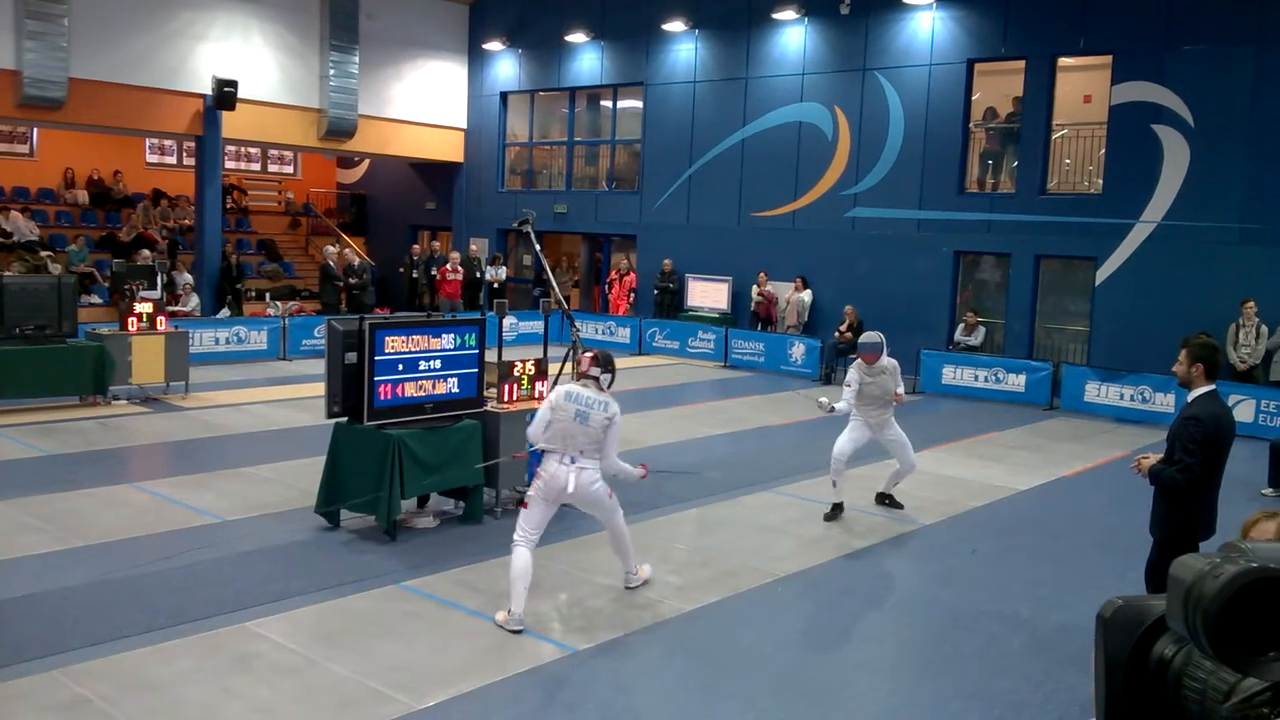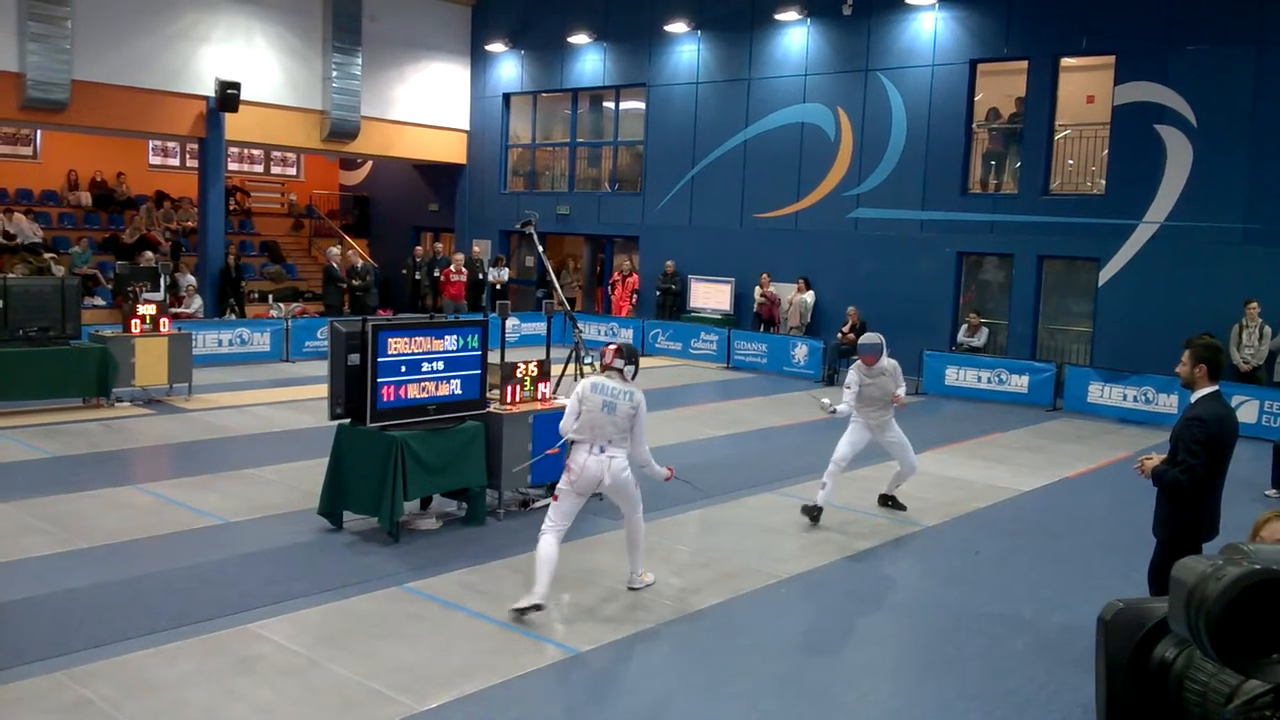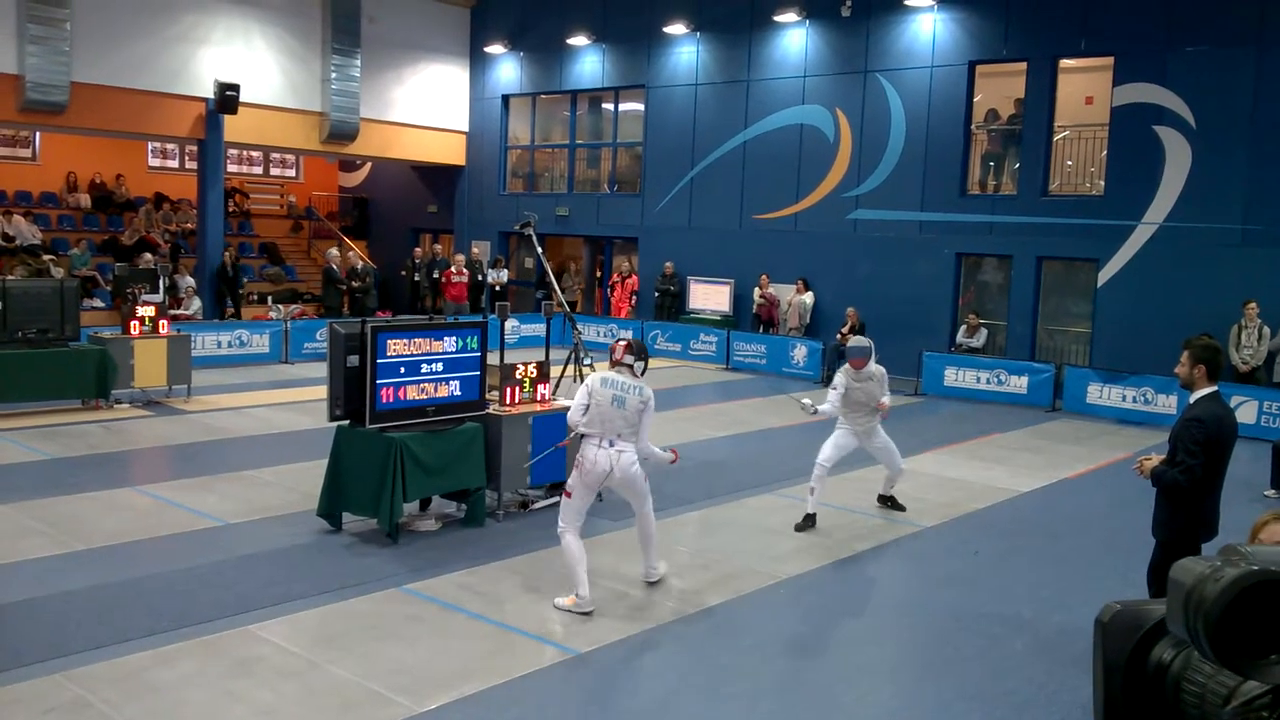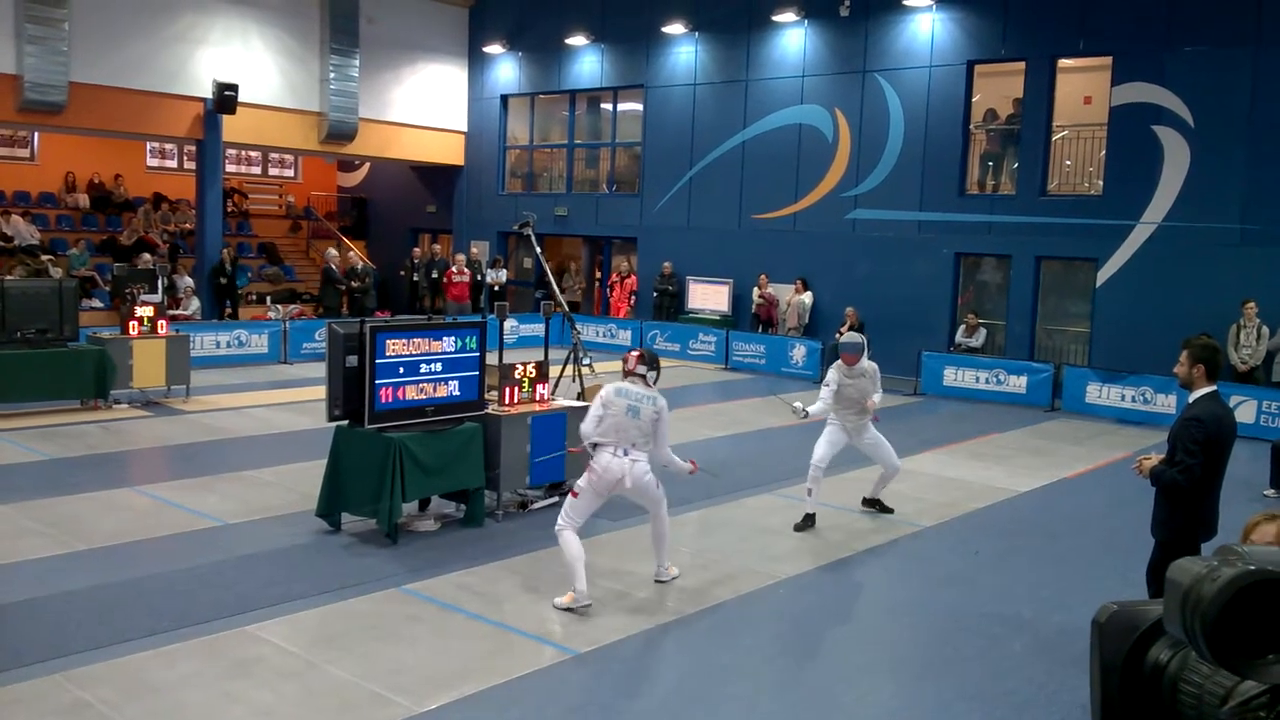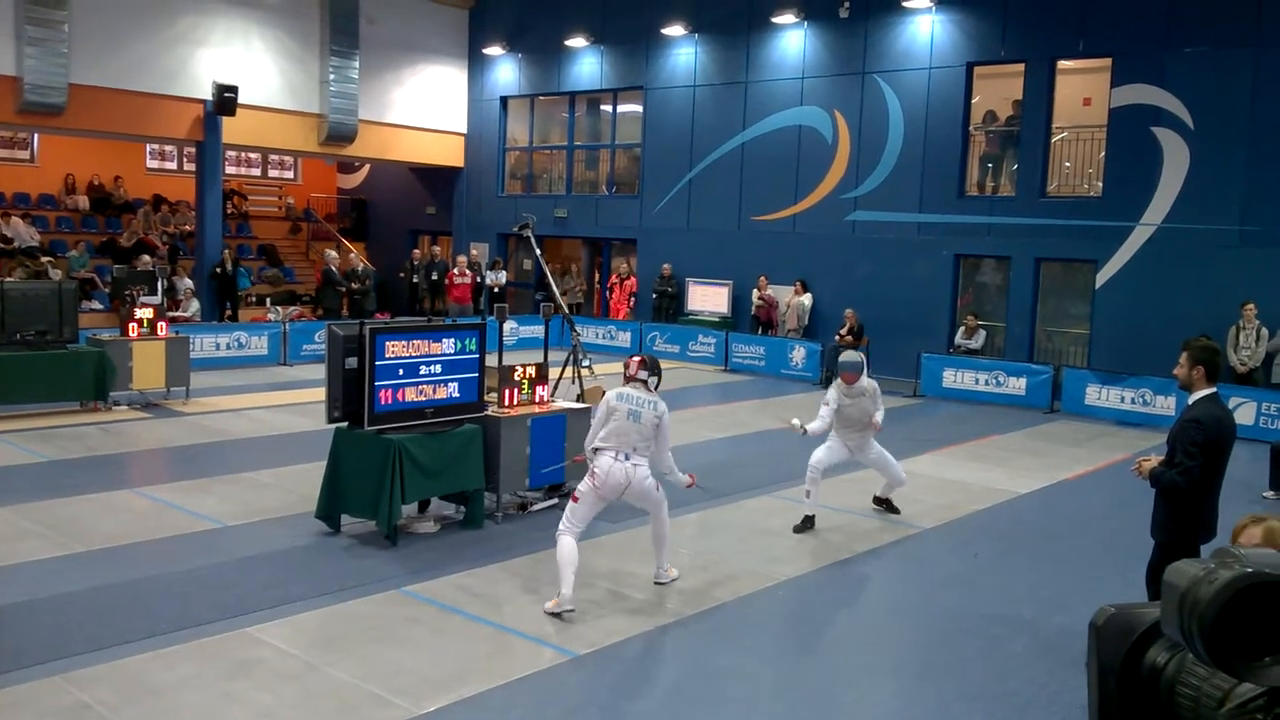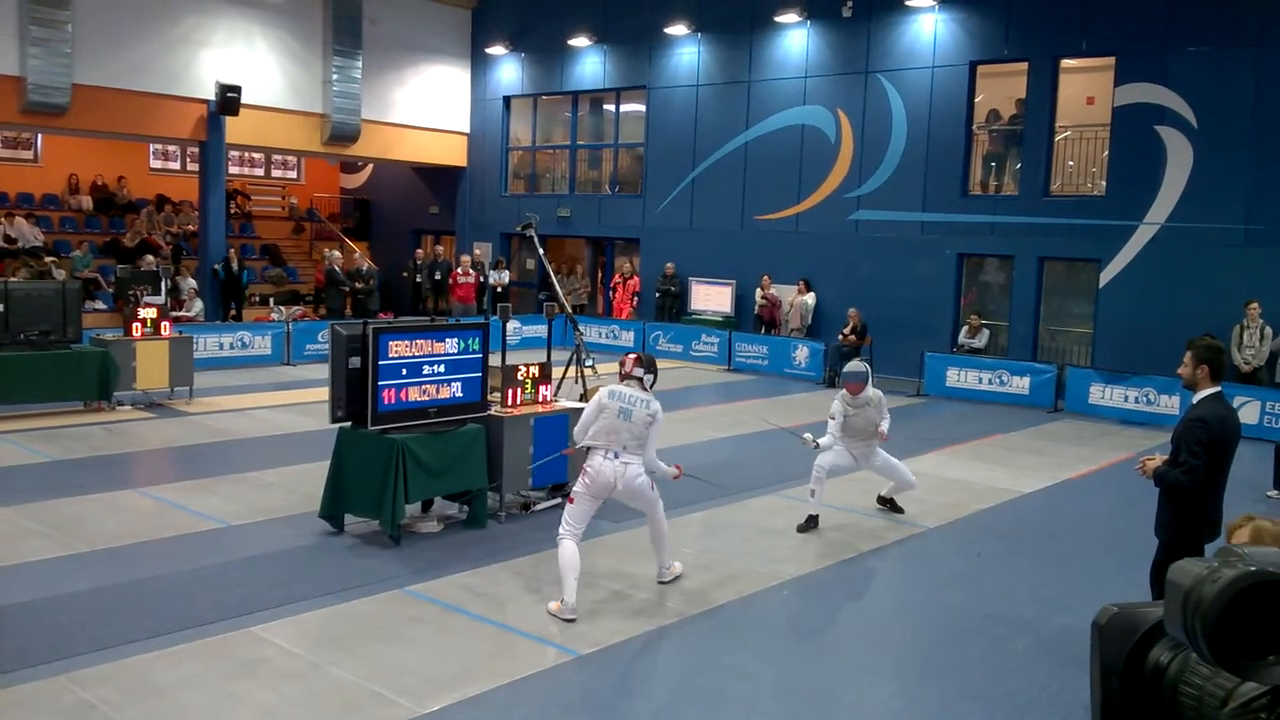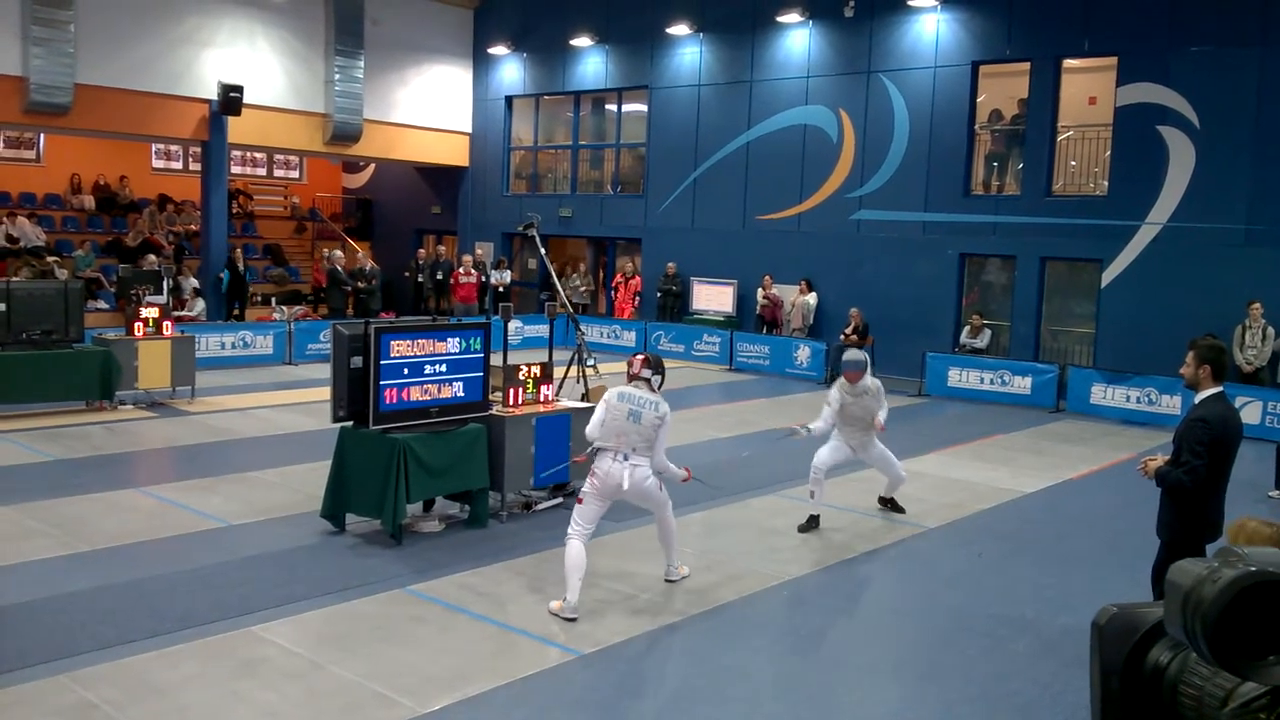
dt=0.2s
person 1, frame 1
left shoulder: (560, 392)
right shoulder: (611, 408)
left elbow: (533, 434)
right elbow: (608, 462)
right wrist: (635, 472)
left hip: (551, 474)
right hip: (587, 479)
left knee: (522, 543)
right knee: (615, 518)
left ankle: (515, 614)
right ankle: (632, 574)
person 1, frame 2
left shoulder: (586, 385)
right shoulder: (636, 397)
left elbow: (565, 429)
right elbow: (639, 450)
right wrist: (659, 472)
left hip: (581, 464)
right hip: (616, 467)
left knee: (551, 532)
right knee: (634, 513)
left ankle: (538, 594)
right ankle: (636, 575)
person 1, frame 3
left shoulder: (595, 380)
right shoulder: (645, 393)
left elbow: (573, 420)
right elbow: (642, 445)
right wrist: (666, 456)
left hip: (591, 458)
right hip: (626, 462)
left knee: (568, 529)
right knee: (645, 510)
left ankle: (582, 597)
right ankle: (652, 569)
person 1, frame 4
left shoulder: (610, 391)
right shoulder: (659, 402)
left elbow: (587, 431)
right elbow: (661, 452)
right wrist: (684, 466)
left hip: (604, 466)
right hip: (637, 470)
left knee: (566, 527)
right knee: (659, 508)
left ankle: (579, 592)
right ankle: (663, 569)
person 1, frame 5
left shoulder: (612, 397)
right shoulder: (660, 407)
left elbow: (590, 441)
right elbow: (662, 457)
right wrist: (681, 478)
left hip: (605, 471)
right hip: (638, 475)
left knee: (566, 532)
right knee: (659, 509)
left ankle: (565, 597)
right ankle: (662, 570)
person 1, frame 6
left shoulder: (605, 393)
right shoulder: (653, 406)
left elbow: (579, 435)
right elbow: (648, 458)
right wrist: (670, 472)
left hip: (597, 470)
right hip: (631, 474)
left knee: (568, 536)
right knee: (656, 510)
left ankle: (568, 603)
right ankle: (665, 568)
person 1, frame 7
left shoulder: (614, 394)
right shoulder: (662, 407)
left elbow: (592, 433)
right elbow: (657, 459)
right wrist: (679, 473)
left hip: (606, 471)
right hip: (640, 475)
left knee: (576, 536)
right knee: (665, 510)
left ankle: (570, 602)
right ankle: (673, 568)
person 2, frame 1
left shoulder: (1194, 416)
right shoulder: (1219, 408)
left elbow: (1181, 478)
left wrist: (1152, 469)
right wrist: (1164, 459)
left hip: (1180, 518)
right hip: (1196, 514)
left knee: (1160, 583)
person 2, frame 2
left shoulder: (1197, 417)
right shoulder: (1223, 410)
left elbow: (1185, 479)
left wrist: (1155, 471)
right wrist: (1167, 460)
left hip: (1183, 520)
right hip: (1199, 515)
left knee: (1163, 585)
person 2, frame 3
left shoulder: (1196, 418)
right shoulder: (1222, 410)
left elbow: (1184, 480)
left wrist: (1155, 471)
right wrist: (1166, 461)
left hip: (1182, 520)
right hip: (1198, 516)
left knee: (1162, 586)
person 2, frame 4
left shoulder: (1196, 417)
right shoulder: (1221, 409)
left elbow: (1183, 479)
left wrist: (1154, 471)
right wrist: (1165, 460)
left hip: (1181, 520)
right hip: (1197, 515)
left knee: (1162, 585)
person 2, frame 5
left shoulder: (1195, 419)
right shoulder: (1220, 411)
left elbow: (1182, 481)
left wrist: (1153, 472)
right wrist: (1164, 462)
left hip: (1181, 521)
right hip: (1195, 517)
left knee: (1161, 586)
person 2, frame 6
left shoulder: (1199, 418)
right shoulder: (1225, 411)
left elbow: (1187, 480)
left wrist: (1157, 472)
right wrist: (1168, 461)
left hip: (1185, 521)
right hip: (1200, 516)
left knee: (1165, 585)
person 2, frame 7
left shoulder: (1201, 418)
right shoulder: (1227, 411)
left elbow: (1188, 480)
left wrist: (1159, 472)
right wrist: (1170, 461)
left hip: (1187, 521)
right hip: (1202, 517)
left knee: (1167, 586)
person 3, frame 1
left shoulder: (892, 365)
right shoulder: (856, 371)
left elbow: (899, 385)
right elbow: (847, 404)
left wrist: (900, 395)
right wrist: (831, 407)
left hip: (886, 422)
right hip: (861, 421)
left knee: (909, 464)
right knee: (838, 454)
left ankle: (883, 494)
right ankle: (837, 504)
person 3, frame 2
left shoulder: (892, 366)
right shoulder: (856, 372)
left elbow: (900, 385)
right elbow: (847, 405)
left wrist: (900, 396)
right wrist: (832, 408)
left hip: (886, 424)
right hip: (861, 423)
left knee: (910, 466)
right knee: (838, 460)
left ankle: (886, 496)
right ankle: (817, 508)
person 3, frame 3
left shoulder: (879, 372)
right shoulder: (843, 375)
right elbow: (831, 406)
left wrist: (885, 404)
right wrist: (814, 408)
left hip: (873, 430)
right hip: (847, 429)
left knee: (898, 468)
right knee: (822, 463)
left ankle: (885, 496)
right ankle: (810, 515)
person 3, frame 4
left shoulder: (872, 369)
right shoulder: (835, 372)
right elbow: (824, 403)
left wrist: (874, 402)
right wrist: (805, 411)
left hip: (864, 428)
right hip: (838, 426)
left knee: (893, 467)
right knee: (817, 463)
left ankle: (872, 499)
right ankle: (810, 515)
person 3, frame 5
left shoulder: (872, 387)
right shoulder: (835, 391)
left elbow: (879, 409)
right elbow: (822, 422)
left wrist: (877, 420)
right wrist: (804, 428)
left hip: (866, 443)
right hip: (840, 441)
left knee: (899, 479)
right knee: (815, 464)
left ankle: (881, 498)
right ankle: (809, 517)
person 3, frame 6
left shoulder: (877, 397)
right shoulder: (840, 402)
left elbow: (885, 417)
right elbow: (831, 437)
left wrist: (883, 429)
right wrist: (815, 443)
left hip: (871, 451)
right hip: (845, 449)
left knee: (909, 483)
right knee: (821, 464)
left ankle: (885, 497)
right ankle: (813, 517)
person 3, frame 7
left shoulder: (875, 386)
right shoulder: (838, 390)
left elbow: (882, 407)
right elbow: (824, 422)
left wrist: (880, 420)
right wrist: (807, 429)
left hip: (868, 442)
right hip: (842, 440)
left knee: (899, 477)
right knee: (818, 464)
left ankle: (886, 498)
right ankle: (814, 517)
